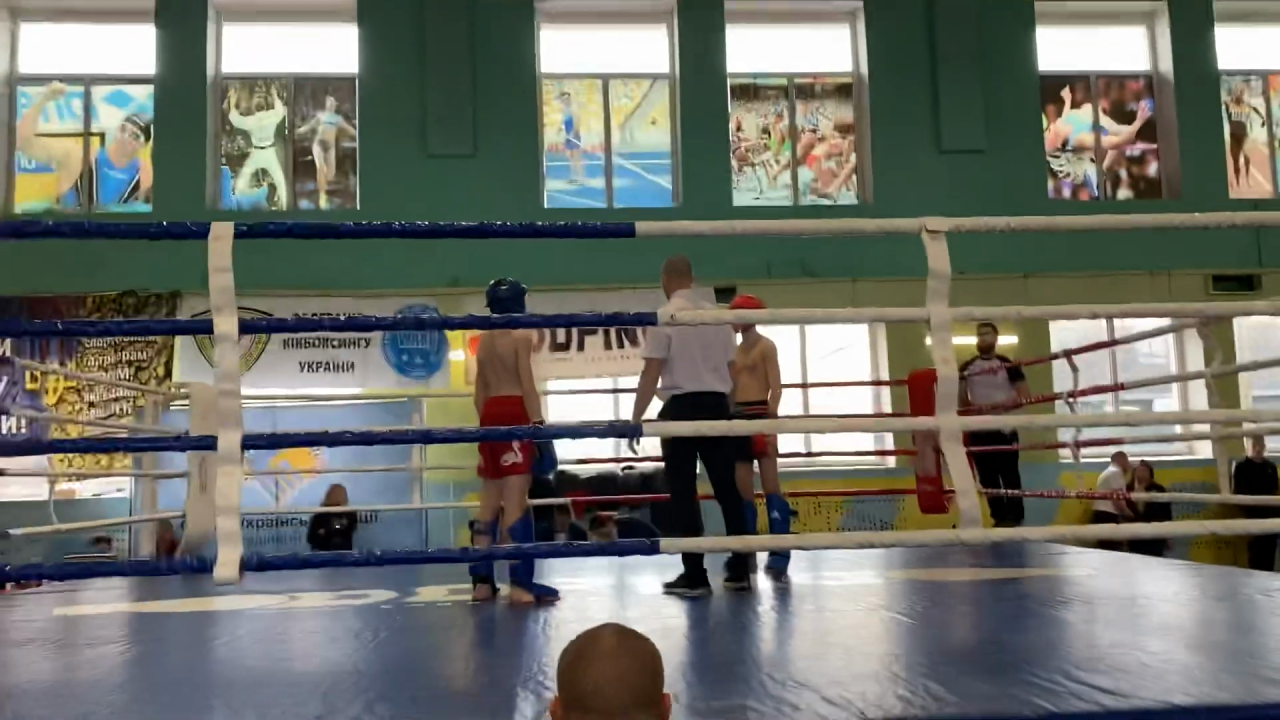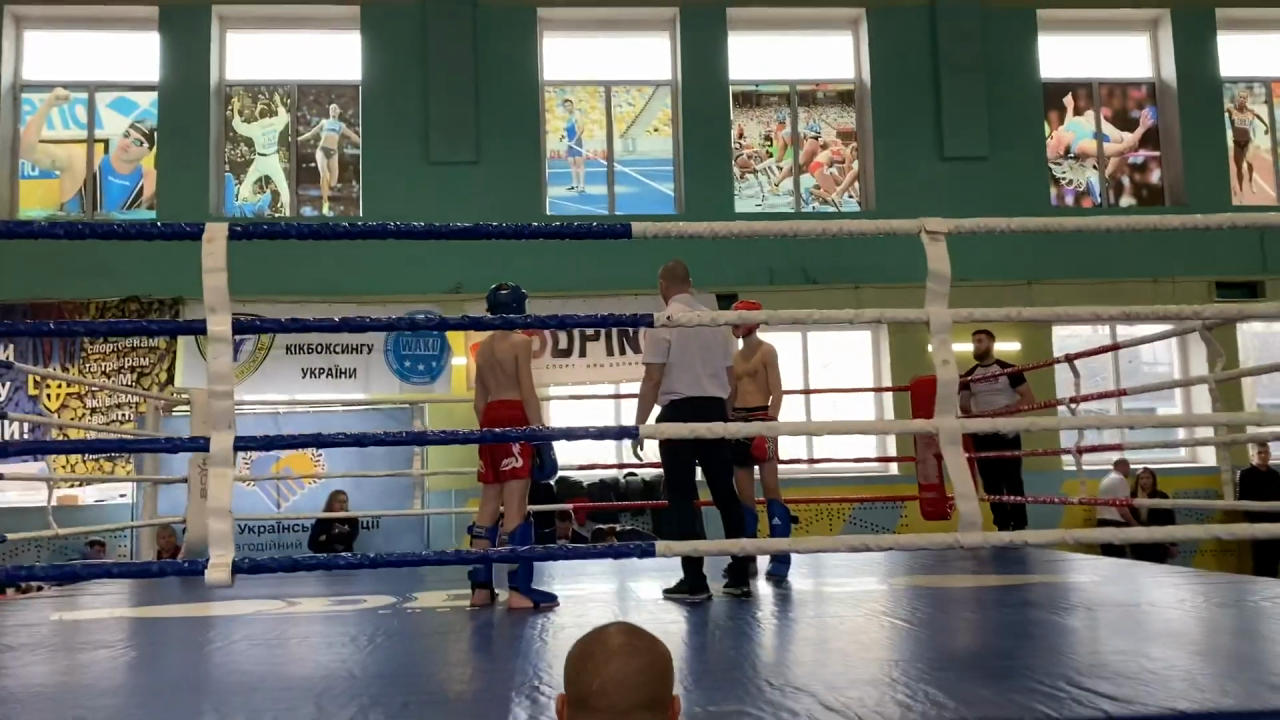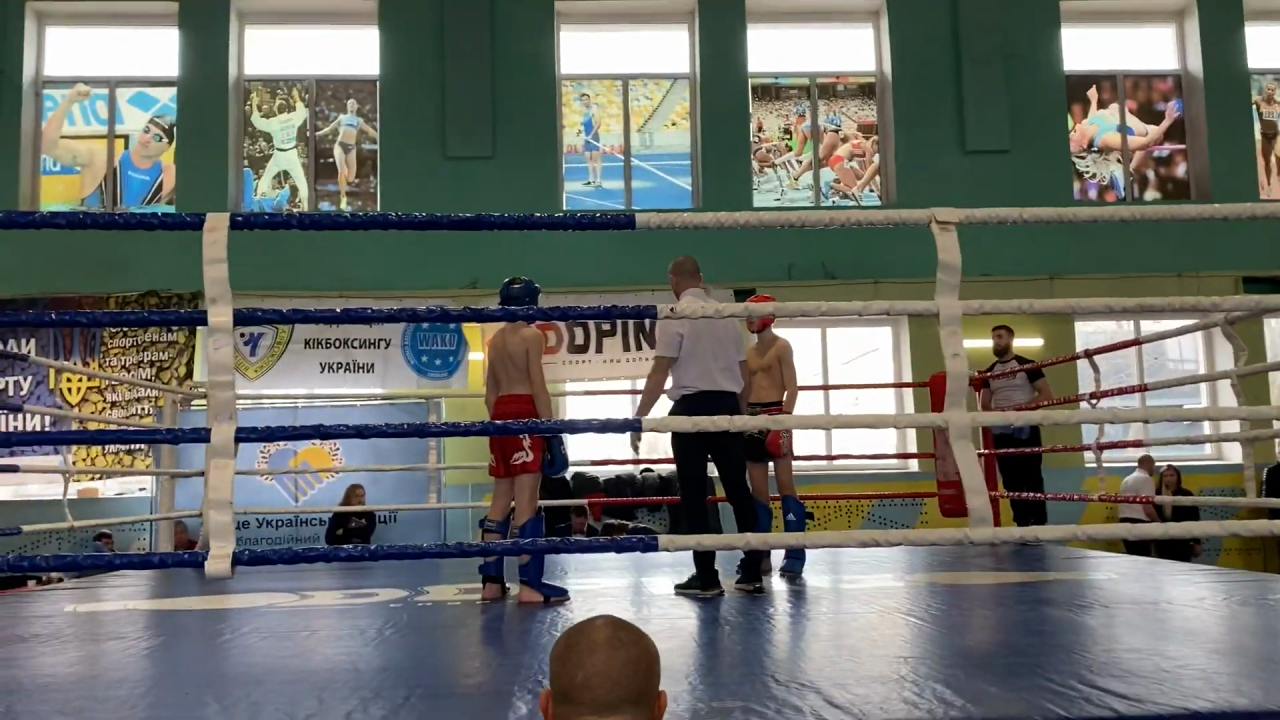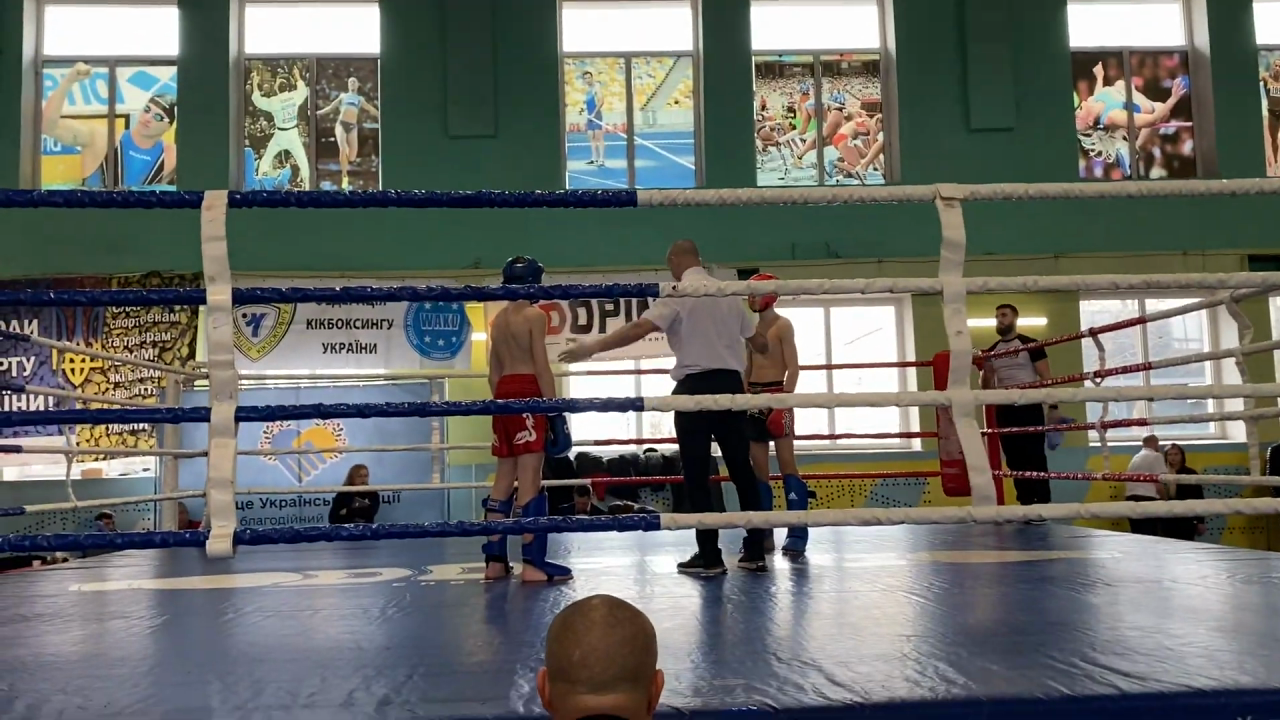
dt=0.4s
person 1, frame 1
left shoulder: (665, 316)
left elbow: (651, 374)
right elbow: (731, 371)
left wrist: (635, 420)
left hip: (682, 408)
right hip: (717, 406)
left knee: (684, 493)
right knee: (727, 488)
left ankle: (695, 576)
right ankle: (739, 570)
person 1, frame 2
left shoulder: (662, 321)
right shoulder: (715, 321)
left elbow: (653, 380)
right elbow: (729, 379)
left wrist: (639, 426)
left hip: (679, 414)
right hip: (714, 412)
left knee: (682, 499)
right knee: (725, 494)
left ankle: (694, 581)
right ankle: (740, 576)
person 1, frame 3
left shoulder: (674, 316)
right shoulder: (726, 314)
left elbow: (660, 371)
right elbow: (744, 372)
left wrist: (640, 417)
right wrist: (738, 411)
left hip: (692, 408)
right hip: (727, 406)
left knee: (694, 495)
right knee: (738, 489)
left ankle: (706, 577)
right ankle: (752, 572)
person 1, frame 4
left shoulder: (677, 294)
right shoulder: (728, 293)
left elbow: (638, 329)
right elbow: (759, 341)
left wrist: (590, 347)
right wrist: (765, 350)
left hip: (695, 388)
right hip: (730, 384)
left knee: (697, 474)
right knee: (741, 468)
left ankle: (709, 556)
right ankle: (755, 551)
person 2, frame 1
left shoulder: (483, 341)
right shoulder: (520, 336)
right elbow: (527, 387)
right wrist: (539, 427)
left hip: (490, 416)
right hip: (514, 415)
left knee: (491, 499)
right knee: (515, 499)
left ankle: (482, 582)
right ankle: (520, 584)
person 2, frame 2
left shoulder: (483, 346)
right shoulder: (520, 341)
right elbow: (527, 393)
left hip: (490, 421)
right hip: (514, 420)
left knee: (490, 504)
right knee: (515, 504)
left ankle: (481, 588)
right ankle: (519, 590)
person 2, frame 3
left shoulder: (495, 339)
right shoulder: (532, 335)
right elbow: (538, 387)
left hip: (501, 414)
right hip: (525, 414)
left knee: (501, 498)
right knee: (526, 498)
left ankle: (492, 581)
right ankle: (529, 584)
person 2, frame 4
left shoulder: (498, 319)
right shoulder: (535, 315)
right elbow: (541, 367)
left hip: (504, 395)
right hip: (528, 394)
left knee: (505, 478)
right knee: (529, 478)
left ankle: (495, 560)
right ankle: (532, 563)
person 3, frame 1
left shoulder: (765, 345)
right shoulder: (734, 351)
left elbow: (776, 387)
left wrist: (770, 418)
left hip: (759, 414)
right hip: (736, 417)
left knee: (769, 483)
right knee: (743, 487)
left ankle: (779, 552)
person 3, frame 2
left shoulder: (766, 351)
right shoulder: (735, 357)
left elbow: (777, 393)
left wrist: (770, 425)
left hip: (760, 421)
right hip: (737, 423)
left knee: (770, 489)
right knee: (744, 494)
left ankle: (780, 558)
person 3, frame 3
left shoulder: (781, 346)
right shoulder: (749, 352)
left elbow: (792, 388)
left hip: (775, 417)
left knee: (785, 486)
right knee: (758, 490)
left ankle: (794, 555)
person 3, frame 4
left shoulder: (782, 325)
left elbow: (793, 368)
left hip: (776, 397)
left knee: (786, 466)
right knee: (758, 470)
left ankle: (797, 534)
right ankle: (763, 534)
person 4, frame 1
left shoulder: (1008, 365)
right shoulder: (967, 367)
left elbow: (1024, 395)
right elbow: (960, 395)
left wrist: (1000, 407)
right wrist: (975, 409)
left hip: (1003, 429)
right hip: (978, 430)
left knee: (1009, 475)
right knee: (987, 477)
left ankle: (1015, 521)
right ankle: (1000, 520)
person 4, frame 2
left shoulder: (1008, 370)
right shoulder: (969, 375)
left elbow: (1029, 398)
right elbow: (964, 405)
left wrist: (1007, 410)
right wrist: (976, 417)
left hip: (1006, 434)
right hip: (982, 436)
left knee: (1012, 481)
right knee: (991, 484)
left ankle: (1019, 527)
right ankle: (1003, 527)
person 4, frame 3
left shoulder: (1027, 365)
right shoulder: (989, 372)
left elbow: (1046, 394)
right elbow: (985, 403)
left hip: (1025, 429)
right hip: (1001, 431)
left knee: (1032, 478)
right knee: (1011, 480)
left ankle: (1039, 524)
right ankle: (1022, 524)
person 4, frame 4
left shoulder: (1030, 345)
right shoulder: (992, 351)
left elbow: (1046, 377)
right elbow: (987, 386)
right wrist: (986, 373)
left hip: (1029, 407)
right hip: (1004, 410)
left knee: (1035, 457)
right knee: (1014, 459)
left ankle: (1042, 505)
right ankle: (1026, 504)
